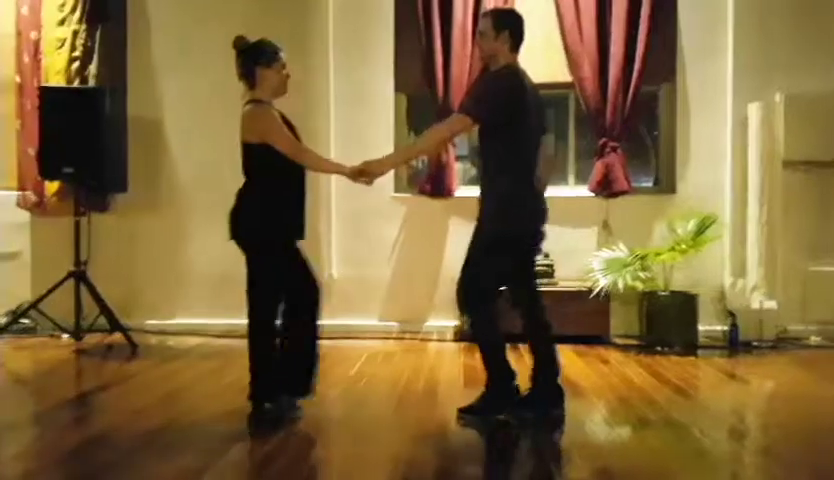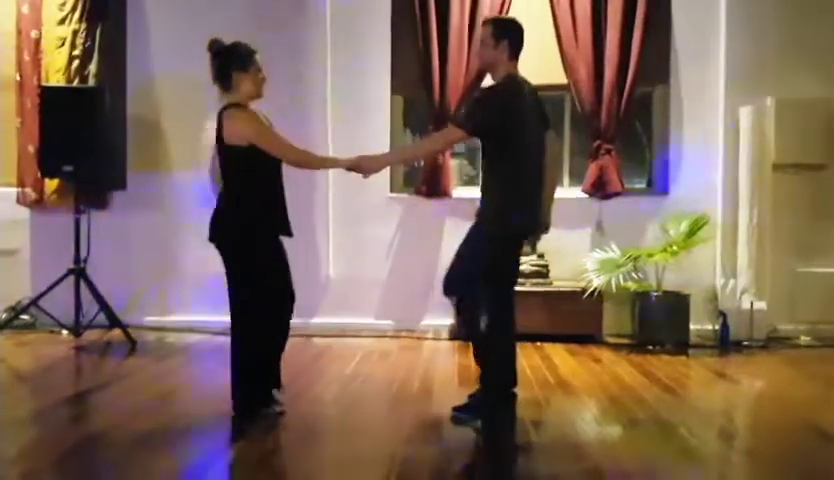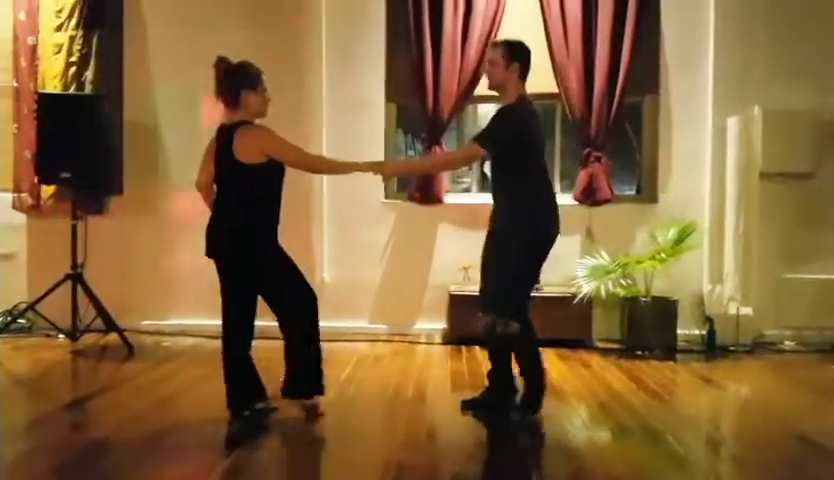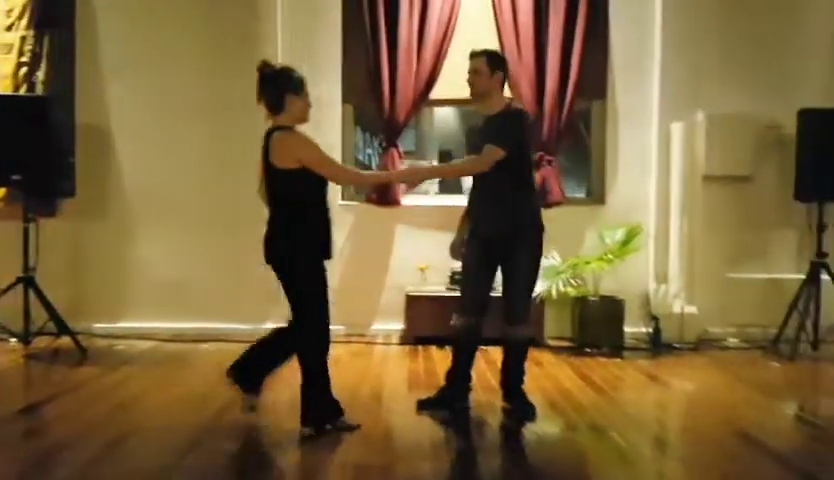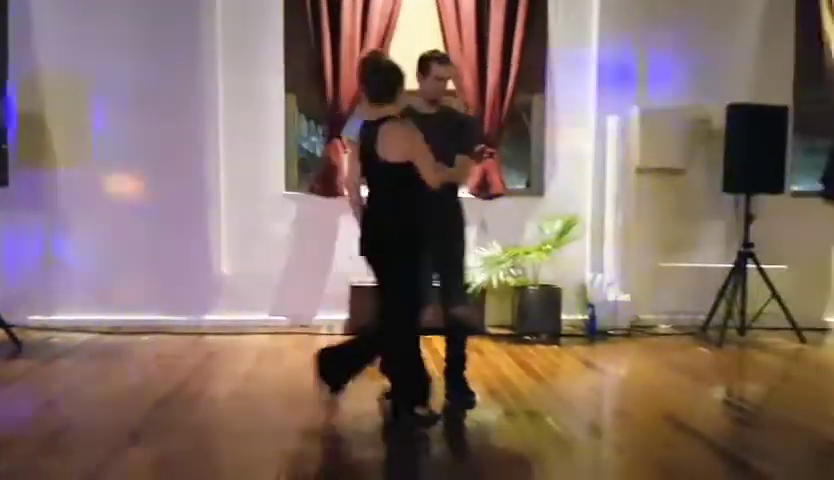
dt=0.5s
person 1, frame 1
left shoulder: (496, 83)
right shoulder: (524, 88)
left elbow: (448, 130)
right elbow: (542, 154)
left wrist: (388, 162)
left hip: (504, 213)
right hip: (524, 212)
left knee: (475, 298)
right knee: (527, 302)
left ankle: (501, 392)
right ankle: (546, 393)
person 1, frame 2
left shoulder: (496, 97)
right shoulder: (527, 95)
left elbow: (442, 140)
right elbow: (547, 153)
left wrist: (381, 161)
right wrist: (541, 209)
left hip: (503, 215)
right hip: (517, 212)
left knee: (492, 299)
right knee: (491, 294)
left ankle: (495, 392)
right ankle: (498, 381)
person 1, frame 3
left shoulder: (516, 117)
right shoulder: (514, 116)
left elbow: (463, 158)
left wrist: (405, 168)
left hip: (532, 227)
right hip: (507, 225)
left knee: (510, 308)
right knee: (493, 308)
left ankle: (532, 385)
right ankle: (499, 391)
person 1, frame 4
left shoulder: (515, 121)
right shoulder: (483, 126)
left elbow: (483, 164)
left wrist: (429, 172)
right wrist: (462, 231)
left hip: (520, 233)
right hip: (483, 233)
left knee: (517, 315)
right knee: (468, 312)
left ankle: (513, 391)
right ankle: (456, 389)
person 1, frame 5
left shoulder: (459, 122)
right shoulder: (399, 121)
left elbow: (464, 169)
left hip: (449, 219)
left knee: (456, 301)
left ankle: (455, 377)
person 2, frame 1
left shoulder: (268, 113)
right shoulder: (259, 113)
left elbow: (291, 158)
right elbow: (299, 154)
right wrist: (345, 170)
left hip: (270, 223)
right hip: (260, 224)
left knee: (268, 304)
right knee: (303, 294)
left ankle: (269, 392)
right ankle: (280, 390)
person 2, frame 2
left shoulder: (235, 118)
right shoulder: (241, 117)
left elbow: (221, 169)
right elbow: (291, 154)
right wrist: (342, 163)
left hip: (253, 226)
right hip: (244, 229)
left knee: (276, 300)
right knee: (253, 309)
left ankle: (259, 390)
right ankle: (249, 401)
person 2, frame 3
left shoulder: (221, 136)
right shoulder: (255, 135)
left elbow: (204, 183)
right elbow: (311, 163)
right wrist: (362, 166)
left hip: (226, 239)
right hip: (252, 241)
left knee: (239, 316)
right knee: (300, 304)
left ankle: (245, 400)
right ankle: (301, 387)
person 2, frame 4
left shoulder: (274, 139)
right shoulder: (292, 140)
left elbow: (266, 191)
right elbow: (344, 177)
right wrist: (394, 176)
left hip: (289, 244)
right hip: (297, 248)
left knee: (307, 324)
right knee: (313, 328)
left ankle: (256, 379)
right ankle: (319, 415)
person 2, frame 5
left shoulder: (362, 132)
right shoulder: (403, 131)
left elbow: (353, 186)
right elbow: (434, 179)
right wrist: (454, 170)
left hip: (377, 236)
right hip: (404, 239)
left knee: (396, 316)
right knee: (401, 319)
